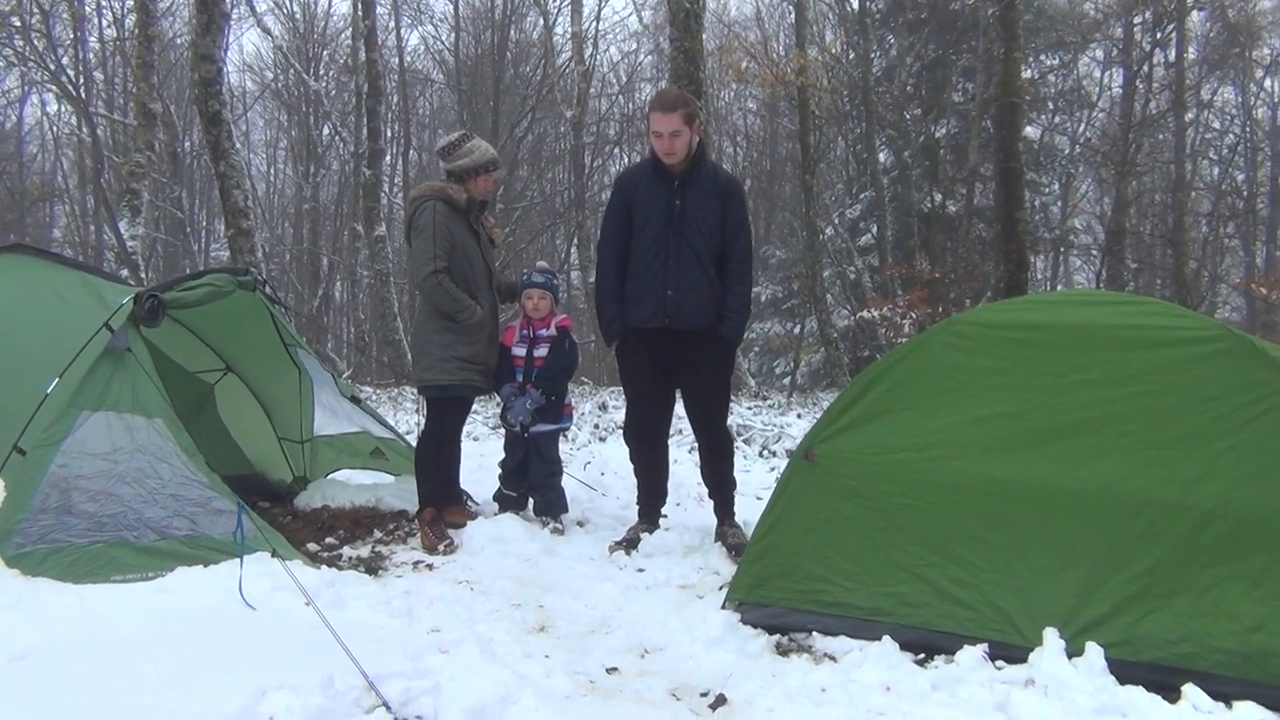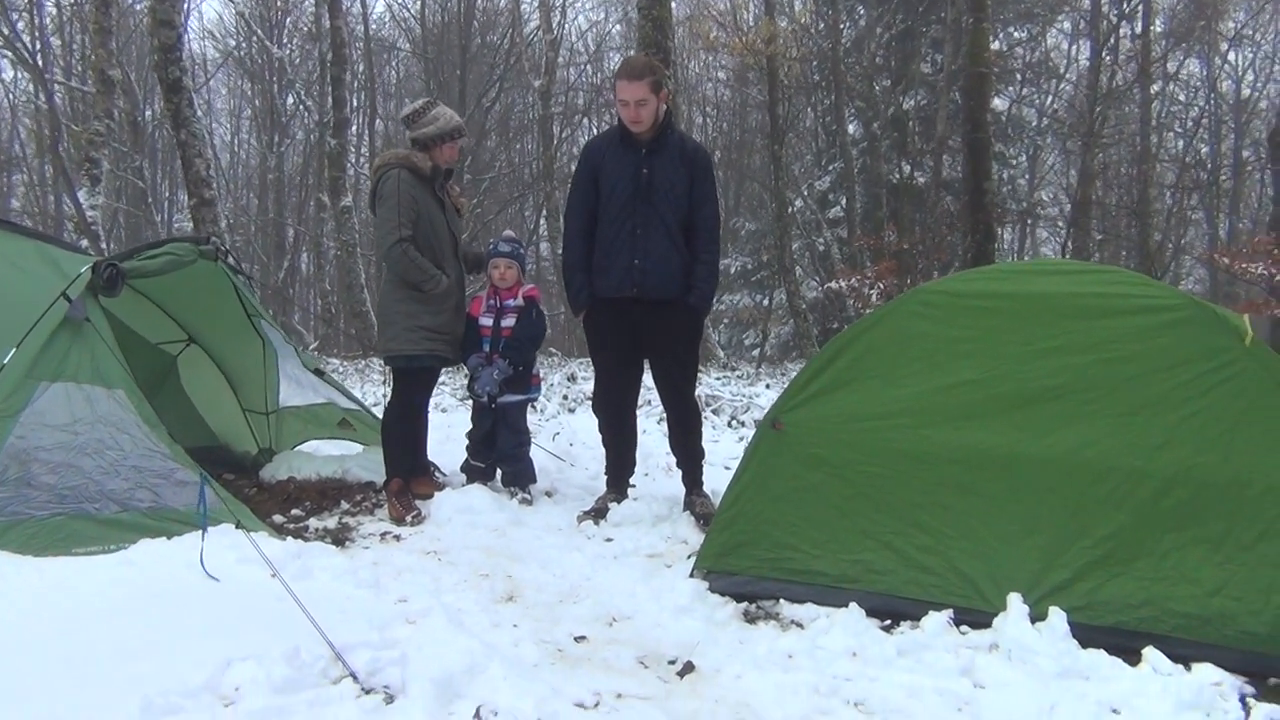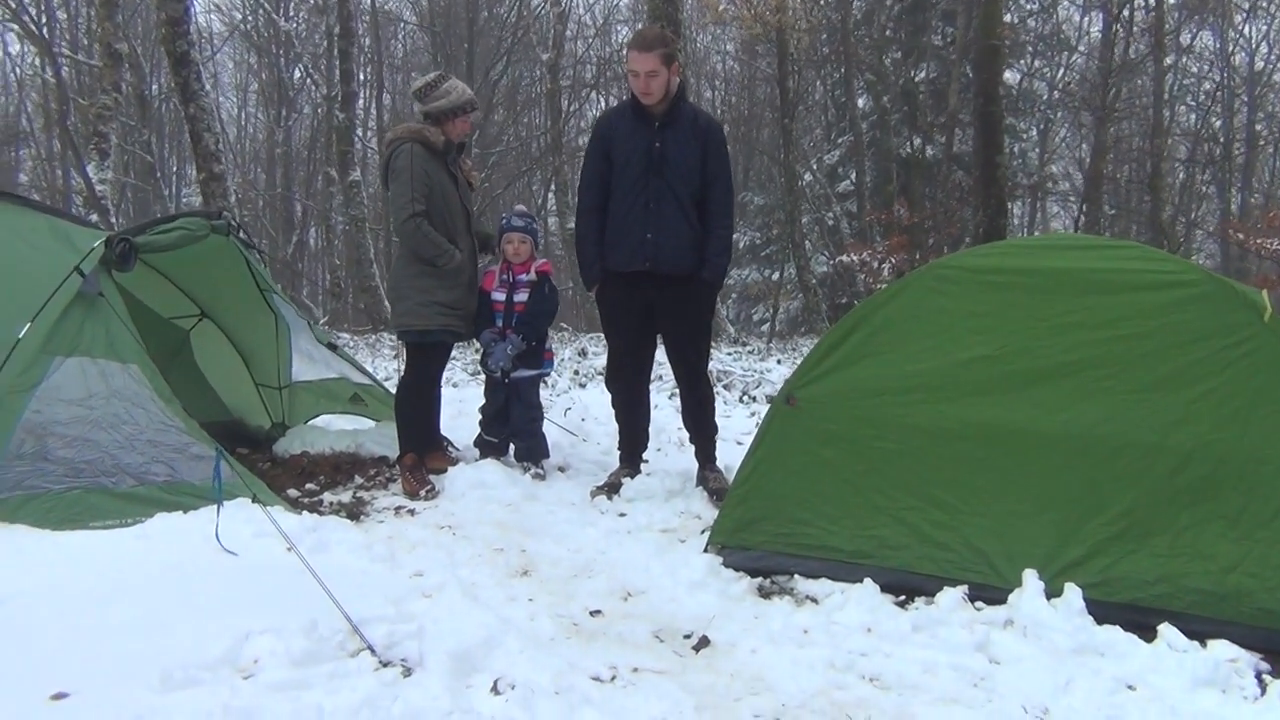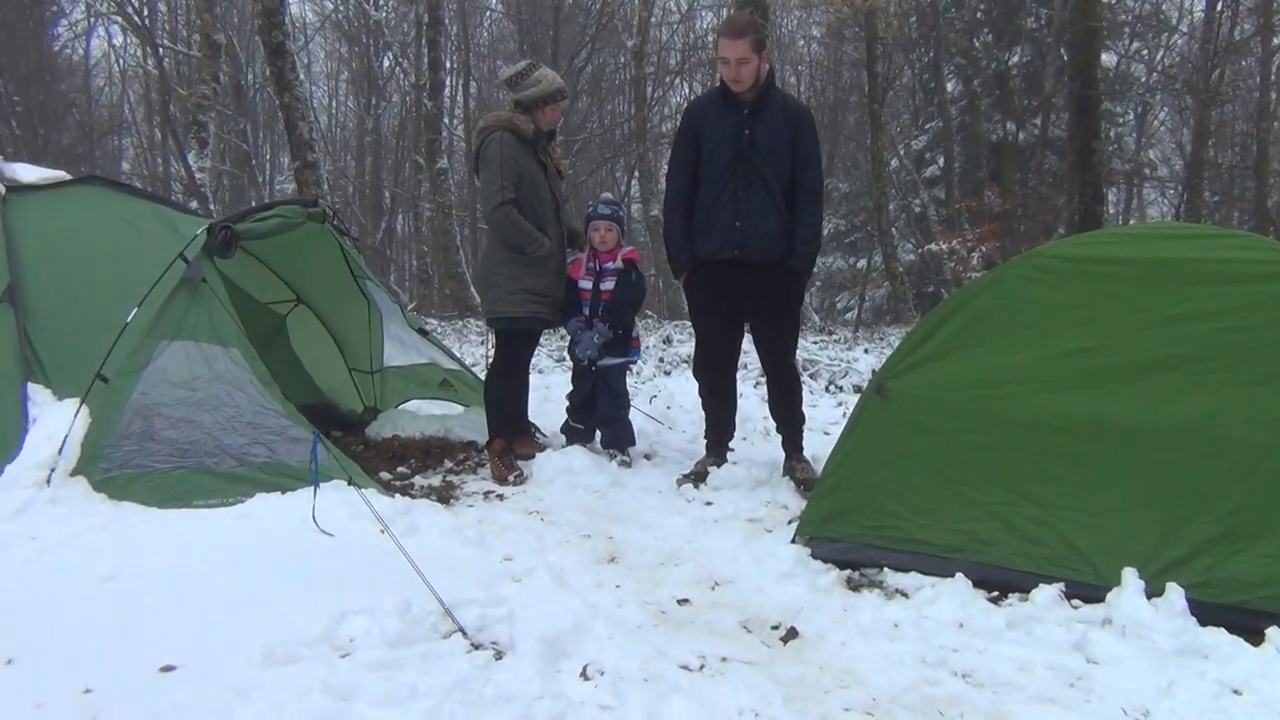
dt=0.5s
person 1, frame 1
left shoulder: (723, 186)
right shoulder: (631, 184)
left elbow: (739, 264)
right elbow: (609, 260)
left wrist: (731, 329)
right wrist: (613, 326)
left hip: (704, 334)
right hip: (643, 334)
left knee: (712, 431)
right knee: (645, 433)
left ankle: (726, 518)
right ankle: (647, 516)
person 1, frame 2
left shoulder: (690, 155)
right shoulder: (598, 152)
left elbow: (706, 233)
right elbow: (577, 229)
left wrist: (700, 298)
right wrist: (580, 296)
left hip: (672, 303)
right hip: (610, 303)
left knee: (680, 400)
right knee: (613, 402)
left ankle: (694, 487)
right ankle: (616, 485)
person 1, frame 3
left shoulder: (703, 128)
right shoulder: (610, 126)
left elbow: (720, 207)
right elbow: (590, 203)
left wrist: (712, 273)
right wrist: (592, 270)
left hip: (685, 278)
right hip: (623, 277)
left knee: (692, 375)
right knee: (626, 377)
left ankle: (708, 463)
right ankle: (629, 460)
person 1, frame 4
left shoulder: (793, 116)
right shoulder: (700, 113)
left elbow: (809, 194)
right elbow: (678, 191)
left wrist: (801, 261)
right wrist: (680, 259)
left hip: (773, 267)
right hip: (711, 266)
left knee: (780, 365)
right knee: (713, 366)
left ankle: (795, 452)
right ankle: (715, 449)
person 2, frame 1
left shoulder: (472, 216)
right shoulder: (434, 212)
right elbow: (429, 279)
left wrist: (522, 290)
right wrist: (473, 314)
left hip: (469, 346)
right hip: (444, 346)
left knee: (453, 427)
right knee: (440, 427)
left ankle: (451, 501)
right ankle: (430, 515)
person 2, frame 2
left shoulder: (437, 184)
right shoulder: (398, 180)
right elbow: (394, 248)
left wrist: (486, 260)
right wrist: (439, 283)
left hip: (435, 315)
right hip: (410, 316)
left knee: (420, 397)
right knee: (407, 397)
left ankle: (418, 472)
right ankle: (397, 486)
person 2, frame 3
left shoulder: (449, 157)
right shoulder: (411, 154)
right elbow: (408, 222)
left wrist: (492, 242)
right wrist: (453, 259)
left hip: (448, 290)
right hip: (423, 291)
left knee: (434, 372)
right knee: (420, 372)
left ankle: (431, 446)
right ankle: (411, 461)
person 2, frame 4
left shoulder: (539, 146)
right shoulder: (501, 142)
right elbow: (498, 210)
left wrist: (578, 238)
right wrist: (542, 247)
left hip: (536, 278)
right hip: (511, 279)
left knee: (522, 358)
right knee: (509, 359)
left ankle: (519, 433)
right ankle: (499, 446)
person 3, frame 1
left shoulder: (561, 334)
right shoulder: (513, 333)
left elbow: (557, 373)
right elbow: (501, 370)
left wrist: (530, 400)
right wrist: (511, 397)
left hip: (547, 412)
right hip: (515, 414)
left knee: (544, 465)
right knee: (513, 462)
left ankle: (550, 512)
right ankle: (509, 505)
person 3, frame 2
left shoulder: (528, 304)
right shoulder: (480, 303)
left elbow: (525, 343)
right elbow: (469, 341)
left wrist: (498, 370)
right wrist: (478, 366)
left hip: (515, 383)
right hip: (483, 385)
left knee: (512, 436)
right knee: (481, 433)
left ankle: (518, 483)
right ankle: (477, 477)
person 3, frame 3
left shoulder: (541, 279)
right shoulder: (492, 278)
left elbow: (538, 318)
right elbow: (481, 316)
left wrist: (511, 346)
right wrist: (491, 342)
left hip: (528, 358)
right hip: (495, 359)
left knee: (525, 411)
right knee: (494, 408)
left ankle: (532, 458)
right ankle: (490, 452)
person 3, frame 4
left shoulder: (627, 267)
right shoulder: (579, 266)
left elbow: (624, 307)
right elbow: (568, 304)
left wrist: (599, 334)
right wrist: (578, 330)
left hip: (615, 346)
right hip: (582, 347)
left knee: (612, 399)
right knee: (581, 395)
left ankle: (617, 446)
right ankle: (576, 439)
